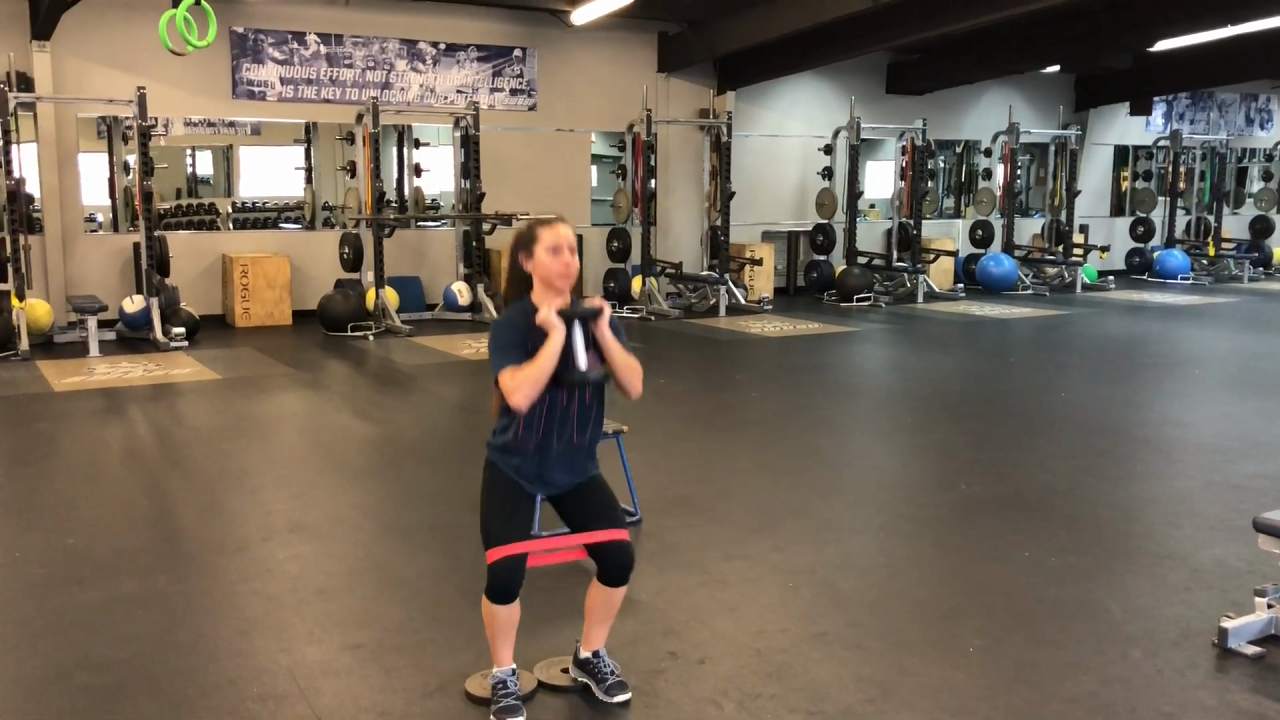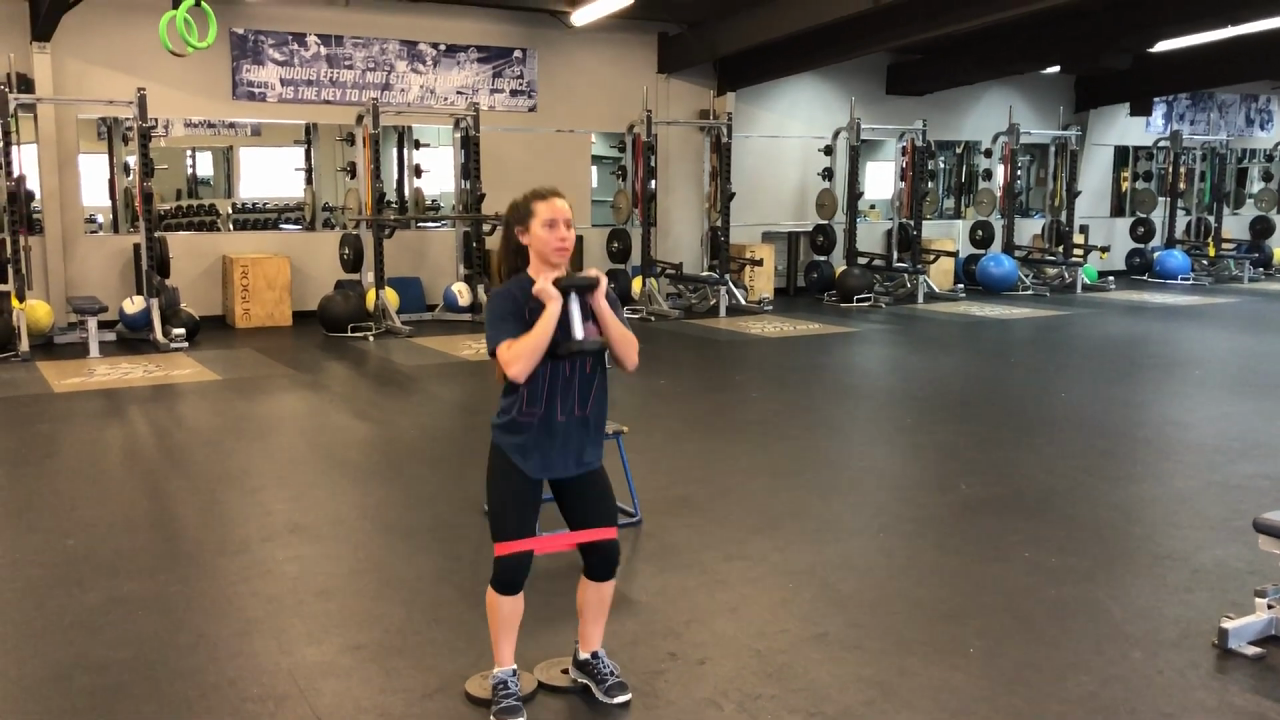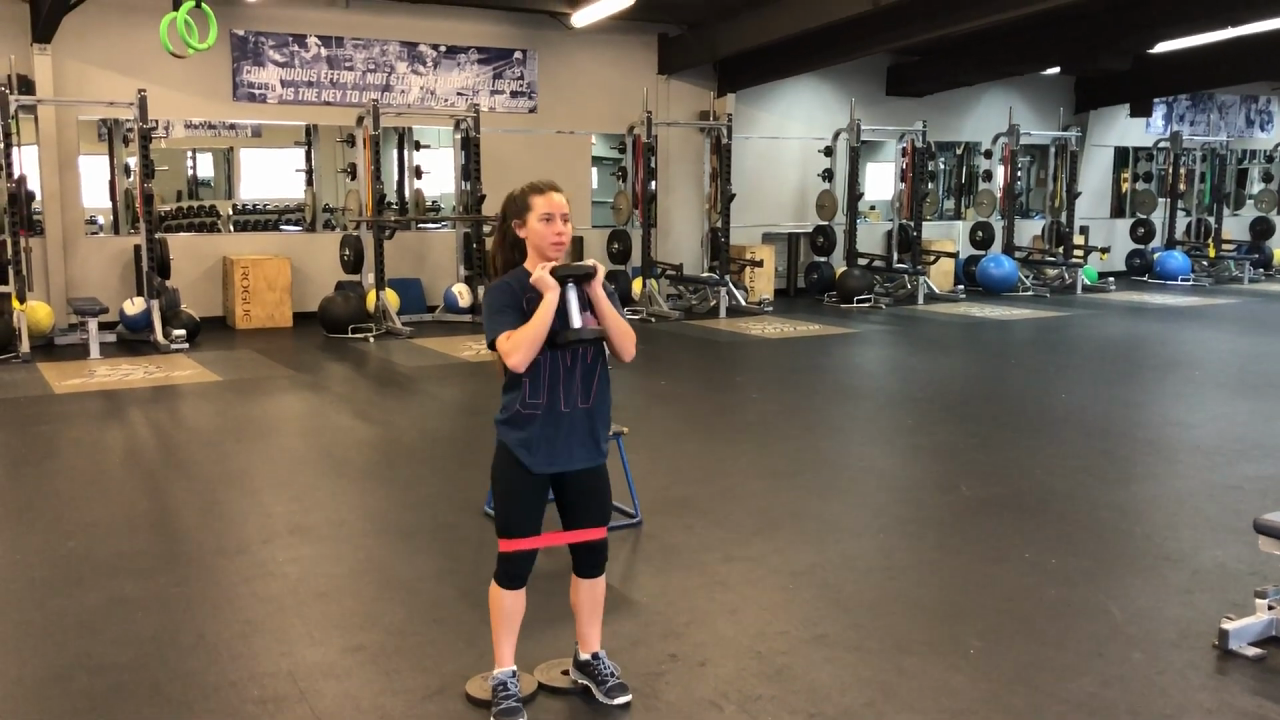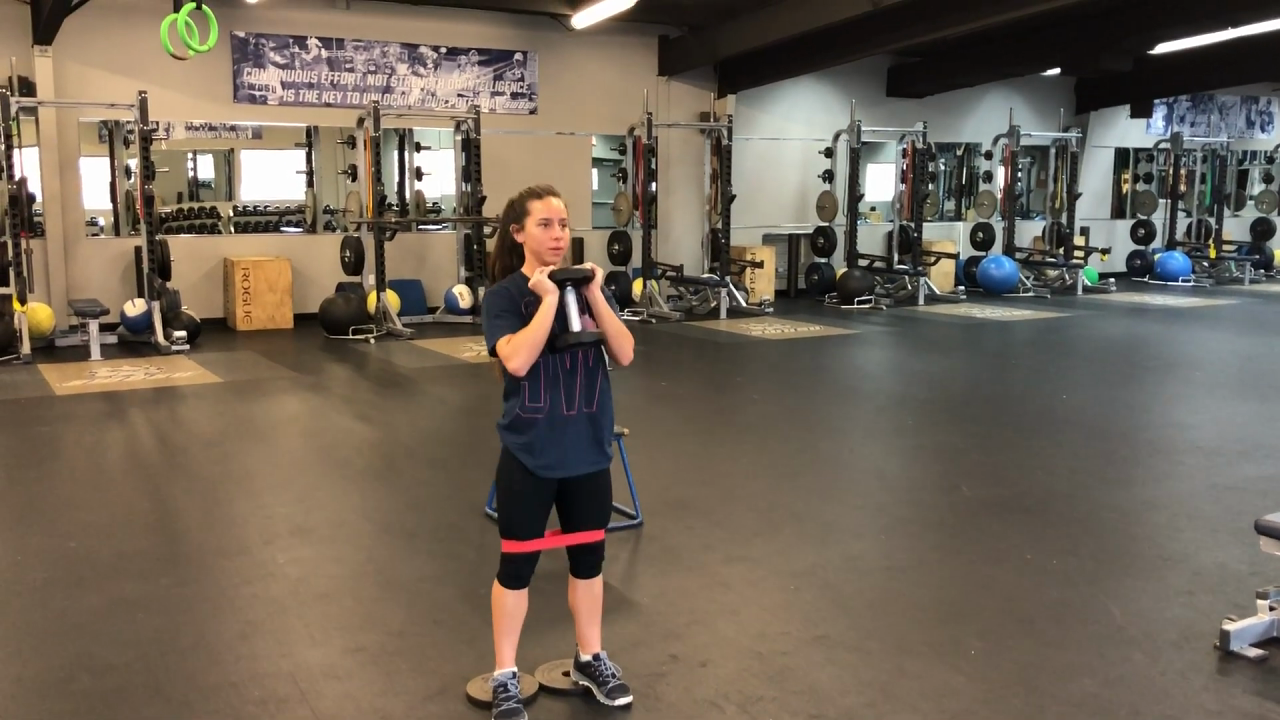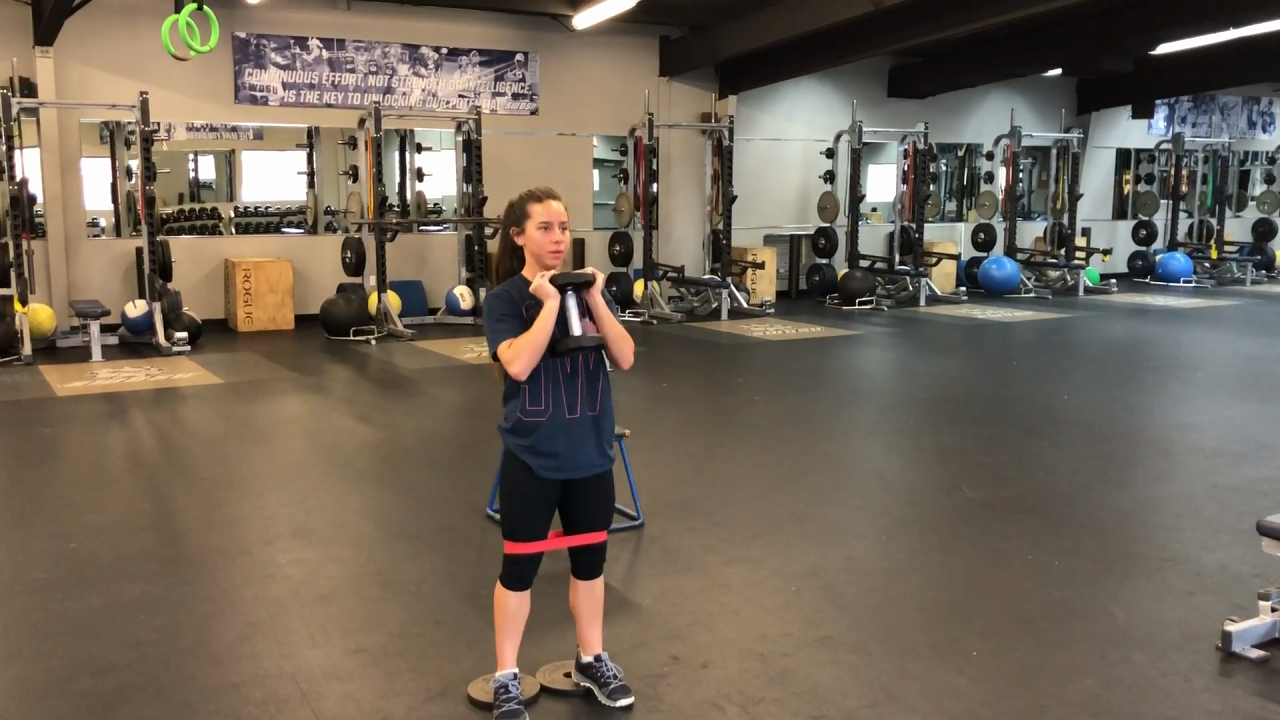
dt=0.1s
person 1, frame 1
left shoulder: (594, 317)
right shoulder: (511, 324)
left elbow: (634, 388)
right elbow: (519, 397)
left wrist: (603, 332)
right wrist: (555, 333)
left hip: (576, 468)
right hip: (513, 470)
left knee: (619, 559)
right knee: (505, 576)
left ankle: (589, 657)
right ankle: (503, 676)
person 1, frame 2
left shoulder: (591, 289)
right shoulder: (508, 297)
left elbow: (630, 360)
right elbow: (516, 367)
left wrist: (597, 302)
right wrist: (552, 304)
left hip: (581, 452)
right hip: (519, 453)
left knee: (603, 556)
right knee: (512, 566)
left ankle: (589, 658)
right ankle: (504, 676)
person 1, frame 3
left shoulder: (589, 282)
right shoulder: (506, 290)
left elbow: (627, 351)
right elbow: (516, 357)
left wrist: (595, 292)
right wrist: (550, 294)
left hip: (584, 447)
right hip: (525, 449)
left knee: (591, 555)
right knee: (515, 562)
left ankle: (589, 659)
person 1, frame 4
left shoulder: (586, 283)
right shoulder: (504, 295)
left elbow: (624, 354)
right elbow: (517, 360)
left wrist: (594, 296)
right wrist: (549, 299)
left hip: (588, 450)
right hip: (529, 454)
left knee: (588, 557)
right knee: (518, 565)
left ankle: (590, 661)
person 1, frame 5
left shoulder: (586, 287)
right shoulder: (505, 299)
left elbow: (625, 358)
right elbow: (518, 364)
left wrist: (594, 300)
right wrist: (550, 302)
left hip: (590, 453)
right hip: (532, 456)
left knee: (589, 559)
right knee: (521, 567)
left ankle: (591, 662)
